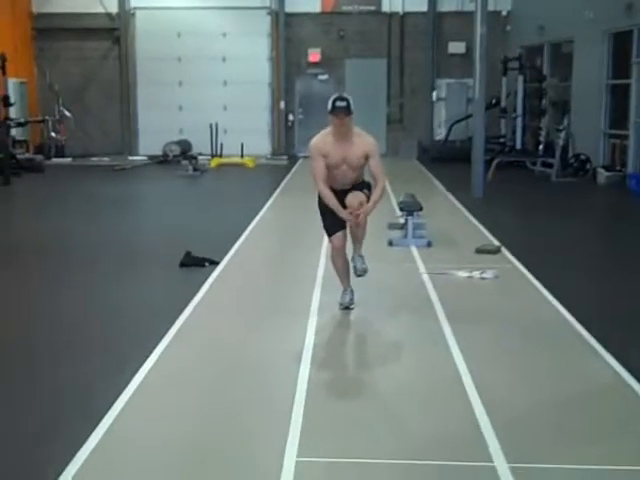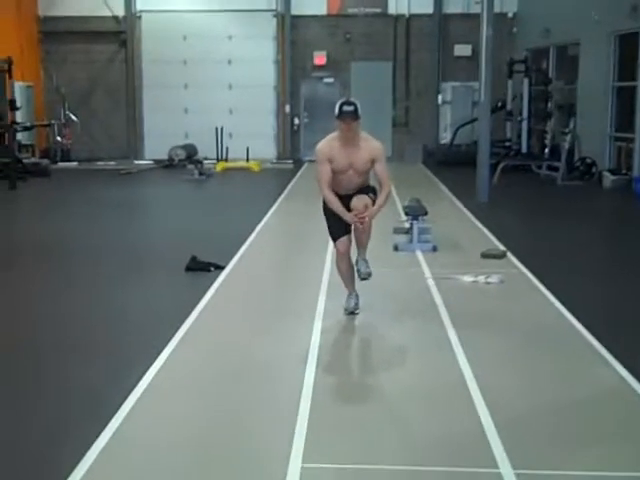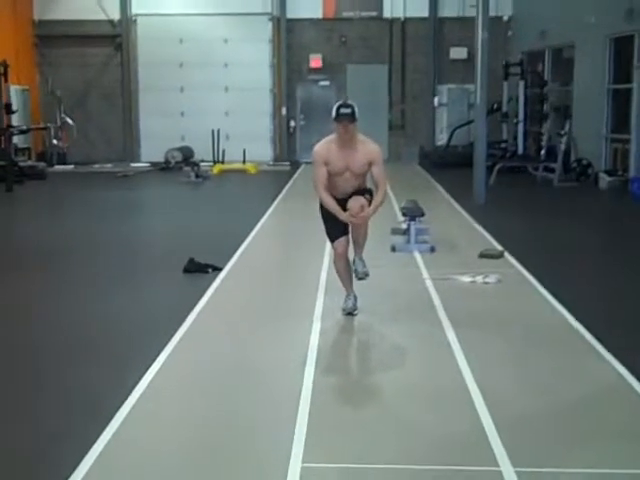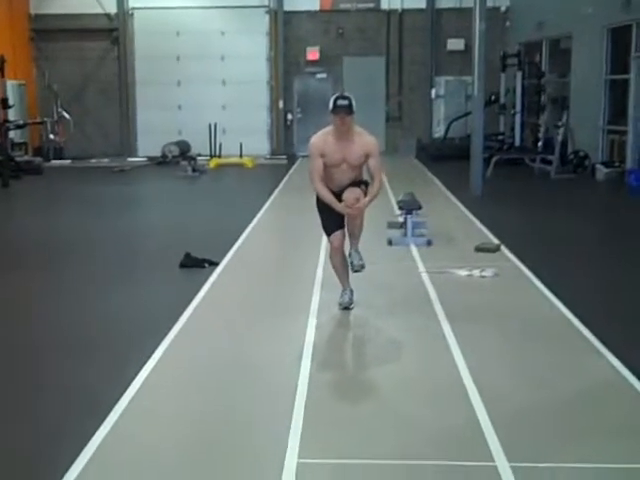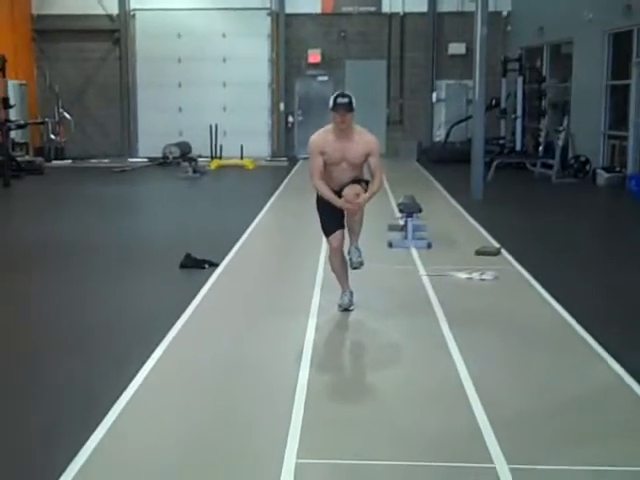
dt=0.2s
person 1, frame 1
left shoulder: (367, 143)
right shoulder: (318, 144)
left elbow: (380, 181)
right elbow: (320, 184)
left wrist: (370, 206)
right wrist: (341, 212)
left hip: (357, 190)
right hip: (330, 195)
left knee: (356, 203)
right knee: (337, 244)
left ankle: (358, 253)
right ankle: (347, 290)
person 1, frame 2
left shoulder: (374, 147)
right shoulder: (324, 148)
left elbow: (386, 185)
right elbow: (325, 189)
left wrist: (375, 210)
right wrist: (345, 215)
left hip: (362, 195)
right hip: (335, 200)
left knee: (362, 205)
right knee: (342, 248)
left ankle: (362, 258)
right ankle: (351, 294)
person 1, frame 3
left shoulder: (371, 150)
right shoulder: (321, 150)
left elbow: (381, 188)
right elbow: (321, 190)
left wrist: (371, 211)
right wrist: (342, 215)
left hip: (359, 197)
right hip: (332, 203)
left knee: (359, 210)
right knee: (339, 249)
left ankle: (359, 258)
right ankle: (350, 295)
person 1, frame 4
left shoulder: (368, 142)
right shoulder: (318, 142)
left elbow: (377, 179)
right elbow: (316, 182)
left wrist: (366, 201)
right wrist: (337, 206)
left hip: (356, 189)
right hip: (328, 196)
left knee: (355, 201)
right knee: (335, 243)
left ankle: (355, 250)
right ankle: (346, 289)
person 1, frame 5
left shoulder: (368, 141)
right shoulder: (318, 141)
left elbow: (378, 177)
right elbow: (316, 179)
left wrist: (366, 197)
right wrist: (337, 202)
left hip: (356, 190)
right hip: (329, 196)
left knee: (355, 198)
right knee: (334, 244)
left ankle: (355, 246)
right ankle: (346, 291)
